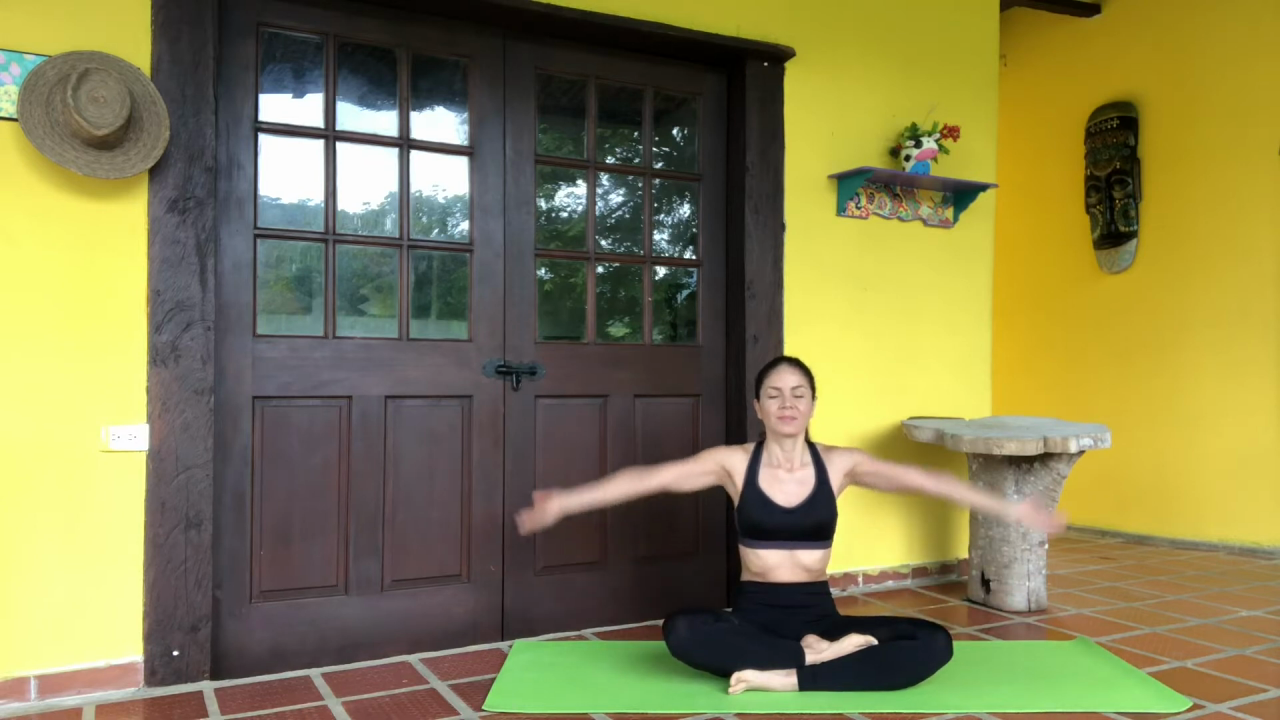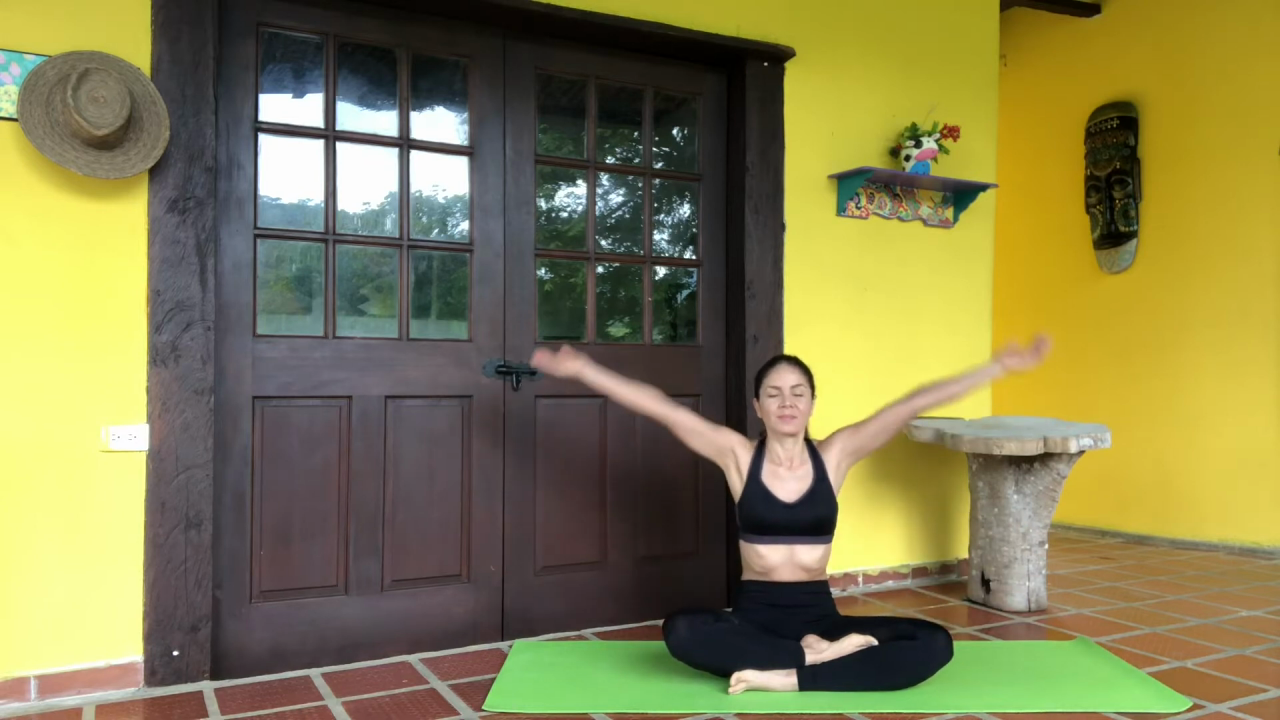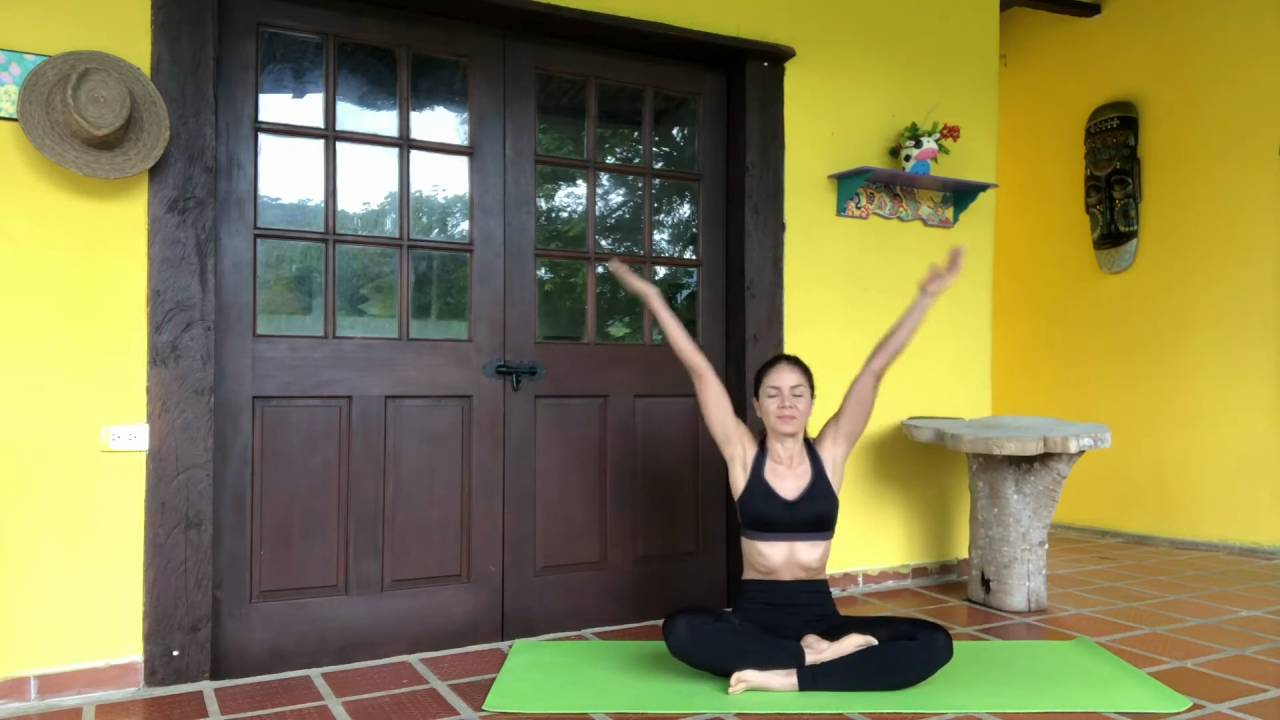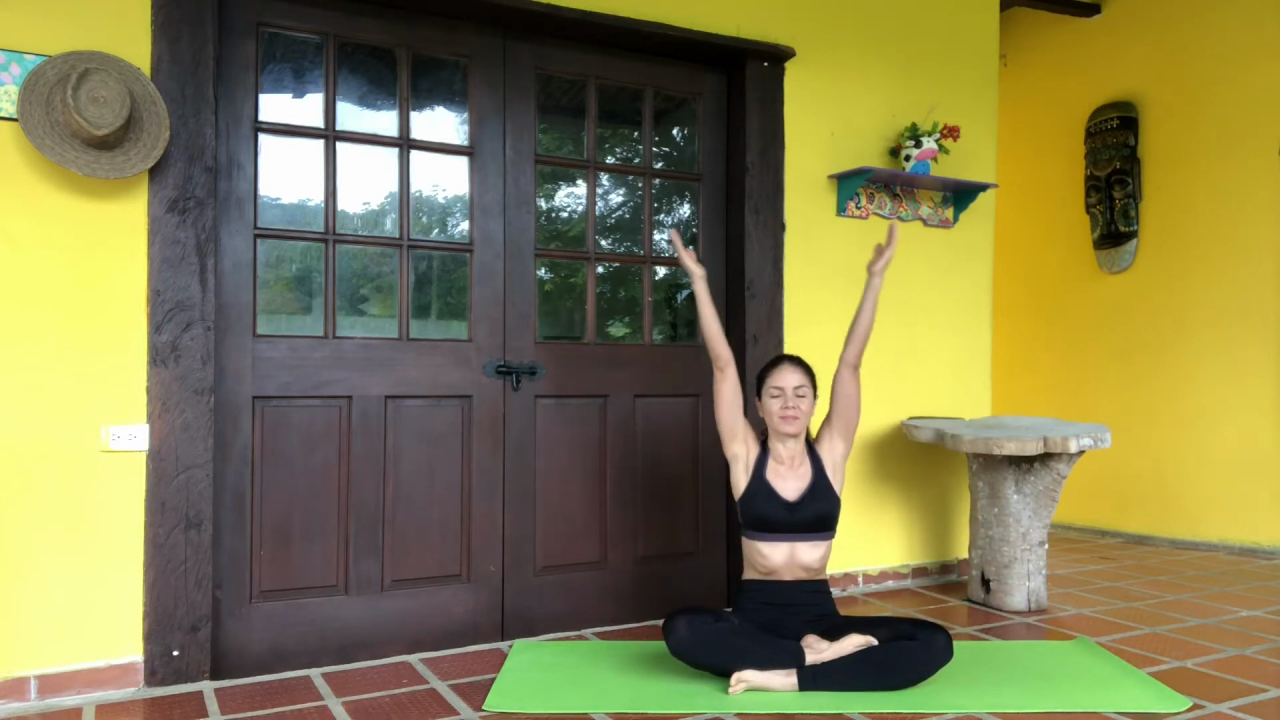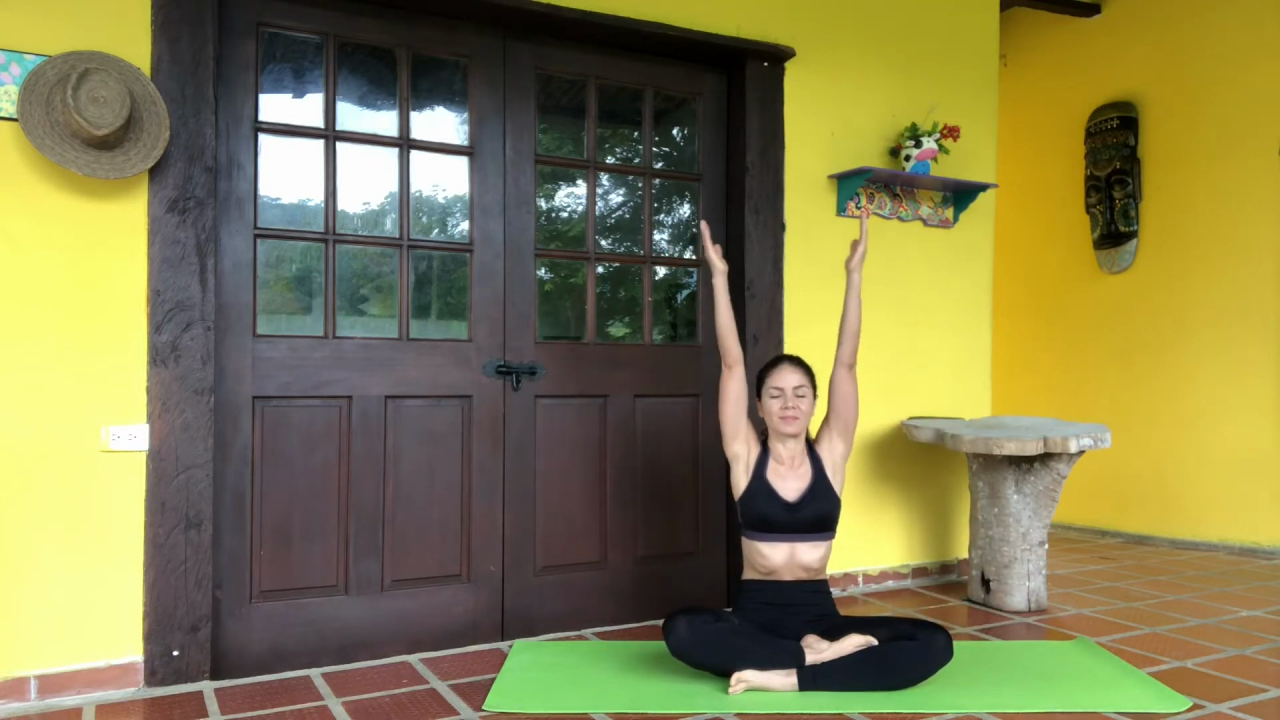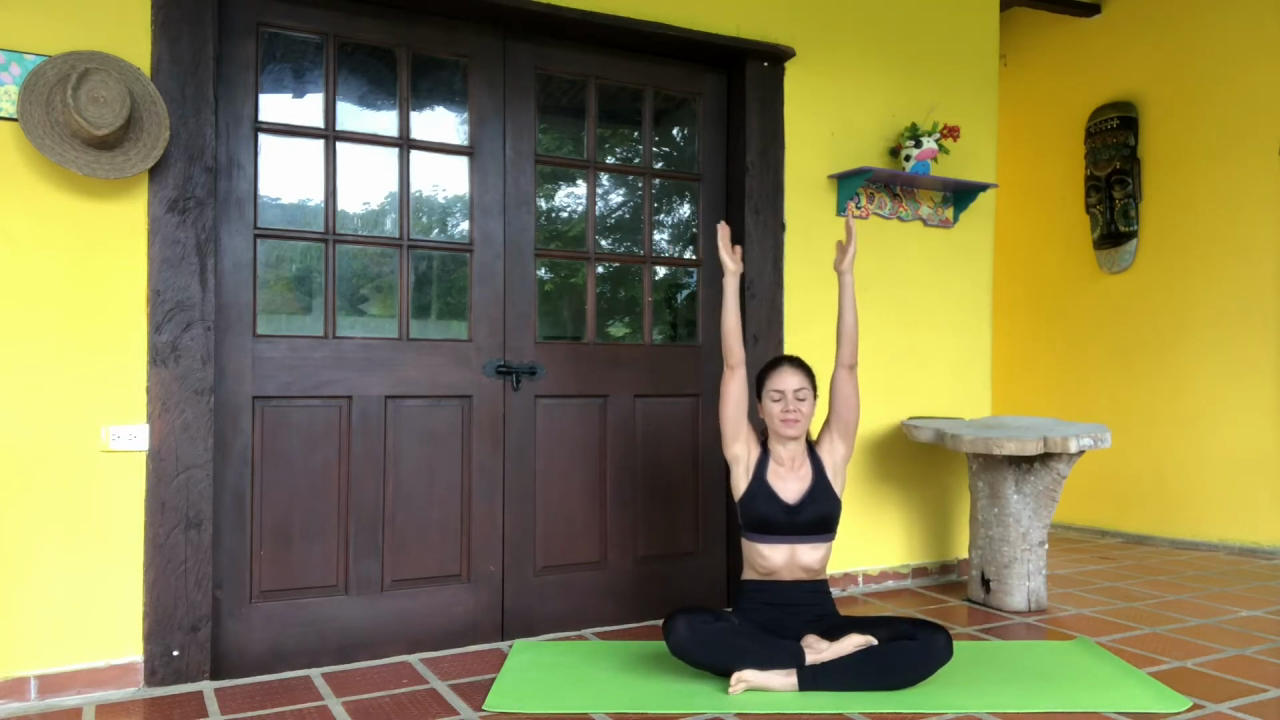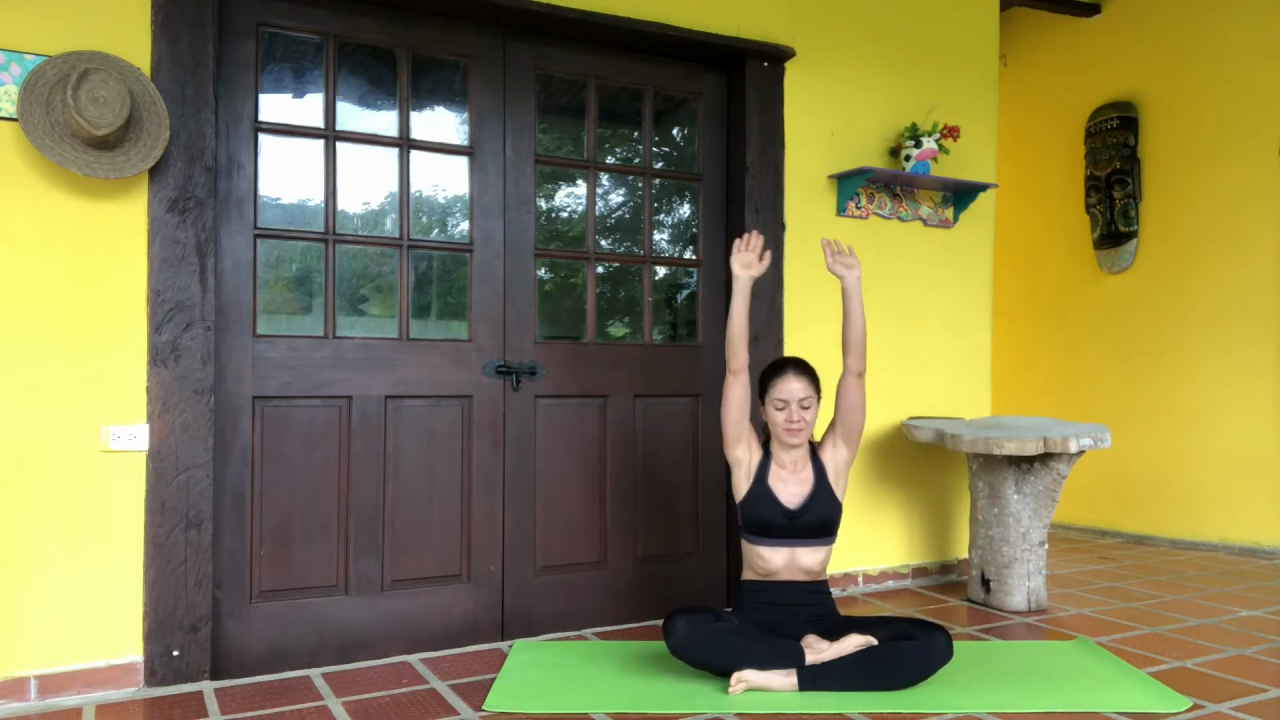
dt=0.3s
person 1, frame 1
left shoulder: (839, 464)
right shoulder: (734, 463)
left elbow: (927, 482)
right elbow: (647, 480)
left wrist: (1009, 508)
right wrist: (567, 502)
left hip: (819, 614)
right hip: (752, 615)
left knee: (935, 643)
right knee: (682, 630)
left ankle: (785, 675)
right ankle: (814, 656)
person 1, frame 2
left shoulder: (833, 456)
right shoulder: (739, 455)
left elbow: (908, 409)
right elbow: (664, 409)
left wrist: (996, 368)
right wrist: (584, 370)
left hip: (818, 609)
right hip: (753, 614)
left knee: (935, 643)
right knee: (681, 629)
left ankle: (783, 675)
right ankle: (815, 657)
person 1, frame 3
left shoulder: (830, 453)
right shoulder: (743, 454)
left elbow: (874, 370)
right elbow: (700, 372)
left wrist: (925, 298)
right wrist: (652, 298)
left hip: (819, 614)
right hip: (753, 615)
left knee: (934, 645)
right knee: (681, 630)
left ankle: (786, 675)
right ankle: (814, 655)
person 1, frame 4
left shoulder: (830, 455)
right shoulder: (746, 455)
left elbow: (850, 363)
right elbow: (724, 365)
left wrist: (874, 278)
right wrist: (699, 281)
left hip: (819, 613)
right hip: (755, 613)
left knee: (934, 644)
right knee: (682, 629)
left ankle: (788, 675)
right ankle: (816, 655)
person 1, frame 5
left shoulder: (829, 455)
right shoulder: (746, 456)
left elbow: (845, 364)
right elbow: (732, 364)
left wrist: (855, 275)
right wrist: (719, 277)
left hip: (819, 613)
right hip: (755, 614)
left knee: (934, 644)
right knee: (682, 630)
left ankle: (786, 675)
right ankle: (815, 655)
person 1, frame 6
left shoulder: (830, 456)
right shoulder: (746, 457)
left elbow: (847, 365)
right elbow: (733, 365)
left wrist: (845, 276)
right wrist: (731, 277)
left hip: (819, 612)
right hip: (755, 615)
left knee: (934, 645)
right knee: (682, 630)
left ankle: (789, 675)
right ankle: (818, 655)
person 1, frame 7
left shoulder: (832, 459)
right shoulder: (748, 459)
left elbow: (854, 370)
right elbow: (737, 370)
left wrist: (850, 283)
right wrist: (742, 282)
left hip: (819, 614)
right hip: (754, 614)
left knee: (934, 644)
right knee: (682, 629)
left ankle: (788, 676)
right ankle: (815, 655)
